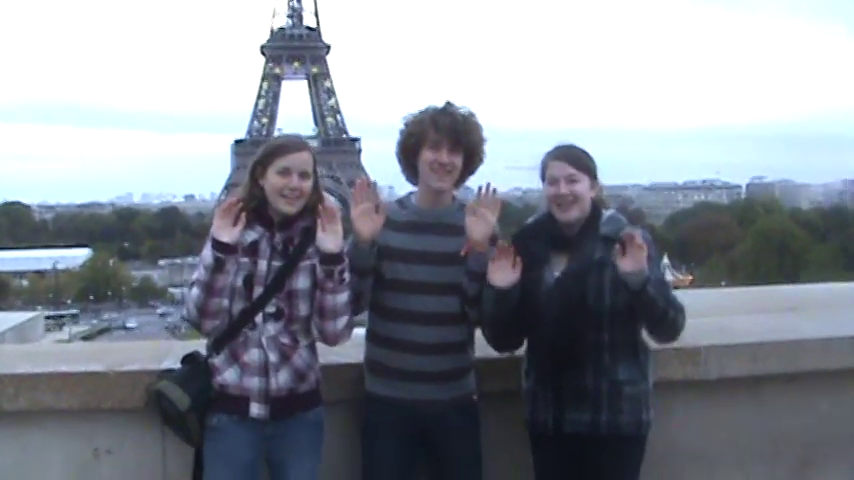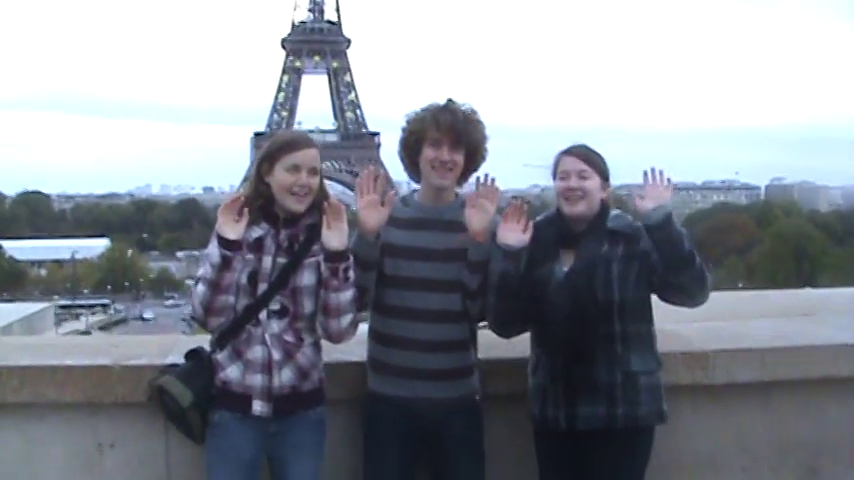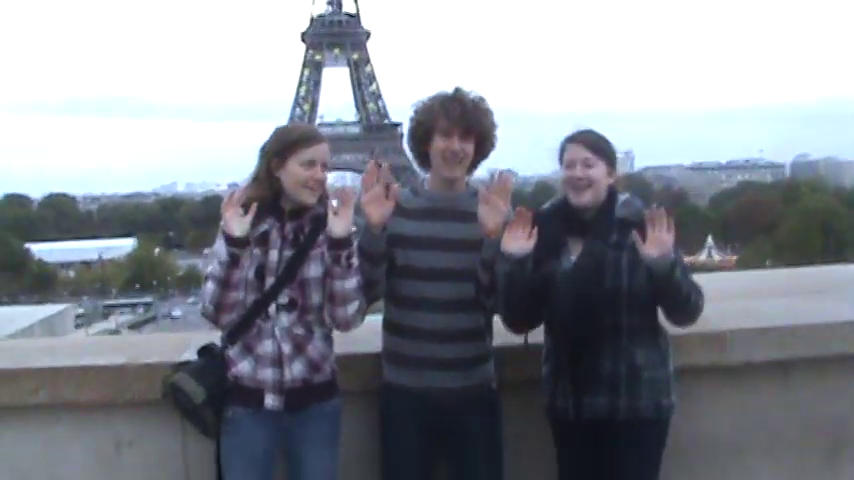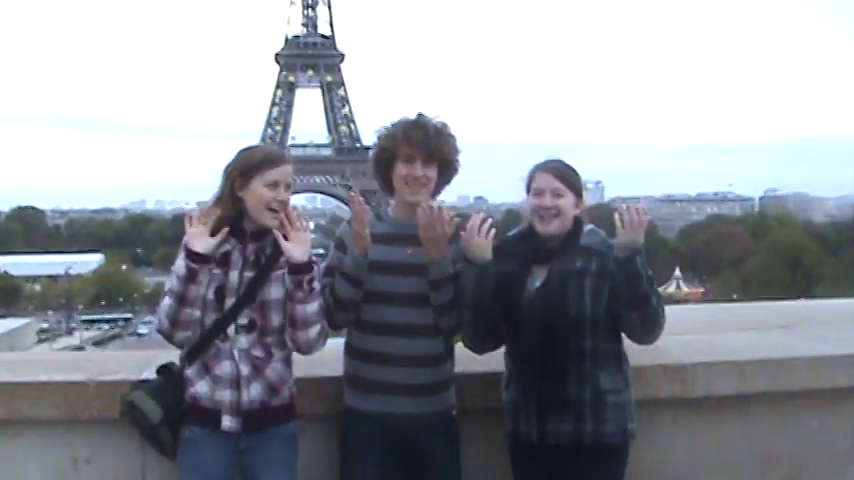
dt=0.4s
person 1, frame 1
left shoulder: (476, 225)
right shoulder: (382, 220)
left elbow: (479, 313)
right elbow: (354, 302)
left wrist: (479, 247)
right wrist: (362, 241)
left hip: (454, 399)
right hip: (388, 397)
person 1, frame 2
left shoulder: (480, 222)
right shoulder: (385, 218)
left elbow: (481, 310)
right elbow: (357, 300)
left wrist: (481, 241)
right wrist: (367, 235)
left hip: (456, 398)
right hip: (389, 396)
person 1, frame 3
left shoulder: (491, 211)
right shoulder: (395, 207)
left elbow: (494, 299)
right elbow: (369, 290)
left wrist: (493, 236)
right wrist: (373, 228)
left hip: (473, 387)
right hip: (406, 387)
person 1, frame 4
left shoulder: (454, 237)
right shoulder: (357, 232)
left elbow: (453, 324)
right elbow: (335, 317)
left wrist: (438, 257)
right wrist: (358, 252)
left hip: (433, 412)
right hip: (365, 411)
person 2, frame 1
left shoulder: (317, 239)
right shoulder: (232, 232)
left elbow: (334, 332)
right elbow: (204, 320)
left wrist: (332, 257)
right wrist: (221, 249)
left hip: (298, 412)
right hip: (233, 410)
person 2, frame 2
left shoulder: (322, 236)
right shoulder: (236, 229)
left elbow: (338, 331)
right elbow: (210, 318)
left wrist: (337, 256)
right wrist: (226, 246)
left hip: (301, 409)
right hip: (235, 406)
person 2, frame 3
left shoulder: (327, 225)
right shoulder: (242, 221)
left elbow: (346, 317)
right elbow: (220, 314)
left wrist: (341, 241)
right wrist: (234, 241)
left hip: (315, 400)
right hip: (248, 400)
person 2, frame 4
left shoulder: (291, 248)
right shoulder: (202, 241)
left elbow: (309, 342)
right elbow: (174, 331)
left wrist: (301, 267)
right wrist: (195, 258)
left hip: (273, 423)
right hip: (206, 421)
person 3, frame 1
left shoulder: (622, 244)
right shoulder: (529, 246)
left elbow: (669, 326)
right elbow: (505, 339)
left wrist: (640, 280)
right wrist: (500, 293)
left hip: (615, 416)
right hip: (549, 416)
person 3, frame 2
left shoulder: (634, 239)
right shoulder: (538, 244)
left elbow: (692, 291)
right elbow: (506, 324)
left wrist: (663, 222)
right wrist: (507, 255)
left hip: (622, 412)
right hip: (555, 413)
person 3, frame 3
left shoulder: (638, 228)
right shoulder: (546, 229)
left elbow: (686, 312)
right elbow: (519, 319)
left wrist: (664, 265)
right wrist: (514, 263)
left hip: (636, 399)
right hip: (570, 400)
person 3, frame 4
left shoulder: (605, 257)
right shoulder: (509, 257)
left elbow: (647, 329)
right elbow: (480, 340)
left wrist: (632, 255)
right wrist: (478, 267)
left hip: (597, 426)
right hip: (529, 427)
